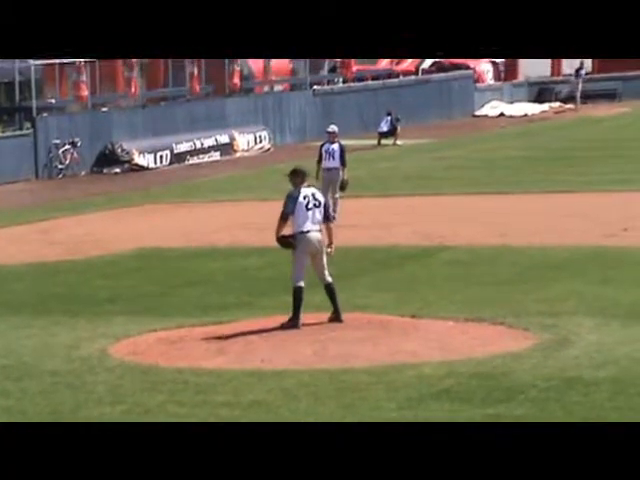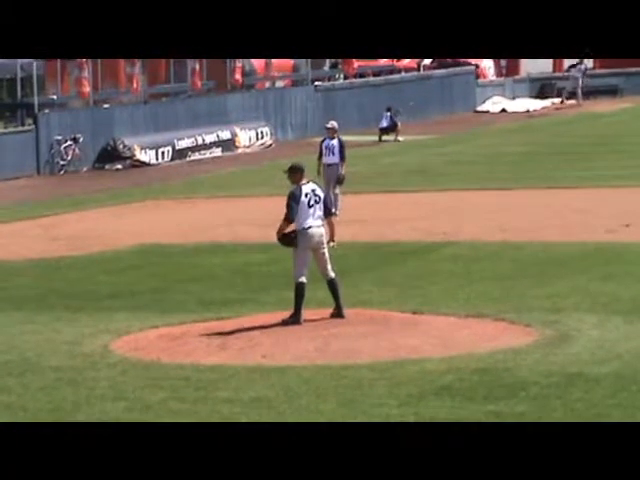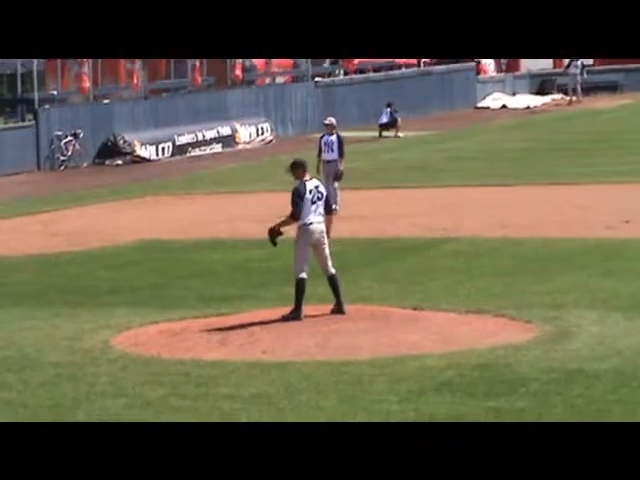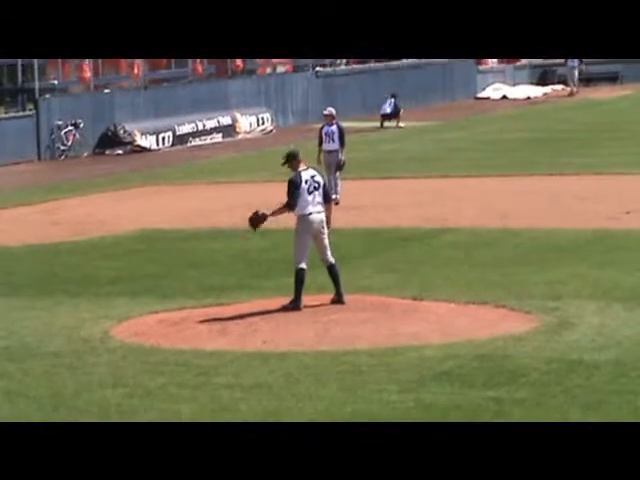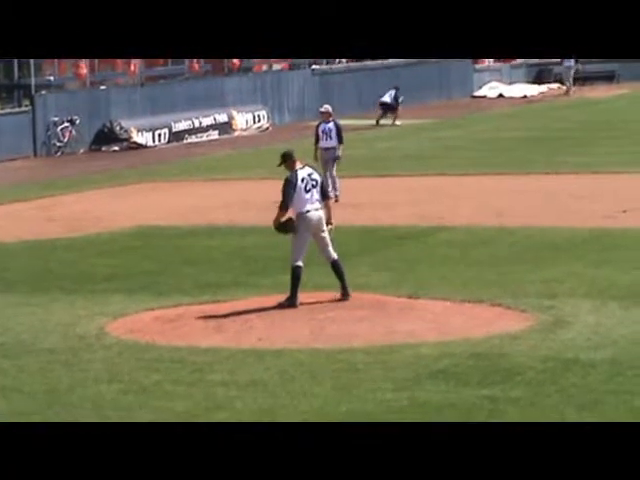
dt=0.3s
person 1, frame 1
left shoulder: (294, 194)
right shoulder: (318, 194)
left elbow: (284, 216)
right elbow: (328, 220)
left wrist: (278, 234)
right wrist: (331, 241)
left hip: (303, 238)
right hip: (318, 237)
left knee: (298, 279)
right knee: (325, 276)
left ankle: (295, 319)
right ankle: (337, 312)
person 1, frame 2
left shoulder: (295, 193)
right shoulder: (318, 188)
left elbow: (290, 218)
right elbow: (329, 214)
left wrist: (280, 230)
right wrist: (332, 235)
left hip: (305, 234)
right hip: (320, 232)
left knee: (300, 275)
right knee: (328, 272)
left ankle: (297, 315)
right ankle: (339, 308)
person 1, frame 3
left shoulder: (299, 189)
right shoulder: (320, 185)
left elbow: (296, 216)
right elbow: (329, 211)
left wrist: (279, 225)
right wrist: (327, 230)
left hip: (306, 230)
right hip: (320, 228)
left knee: (301, 271)
right knee: (328, 268)
left ankle: (298, 311)
right ankle: (339, 304)
person 1, frame 4
left shoulder: (295, 179)
right shoulder: (317, 175)
left elbow: (291, 205)
right elbow: (328, 200)
left wrist: (272, 213)
right wrist: (328, 220)
left hip: (306, 220)
right hip: (320, 218)
left knee: (300, 262)
right knee: (327, 258)
left ankle: (297, 301)
right ankle: (339, 294)
person 1, frame 5
left shoulder: (291, 178)
right shoulder: (314, 173)
left elbow: (286, 205)
right elbow: (326, 197)
left wrist: (277, 219)
right wrist: (329, 218)
left hip: (304, 218)
right hip: (319, 215)
left knee: (297, 259)
right knee: (330, 254)
left ankle: (293, 298)
right ankle: (345, 289)
